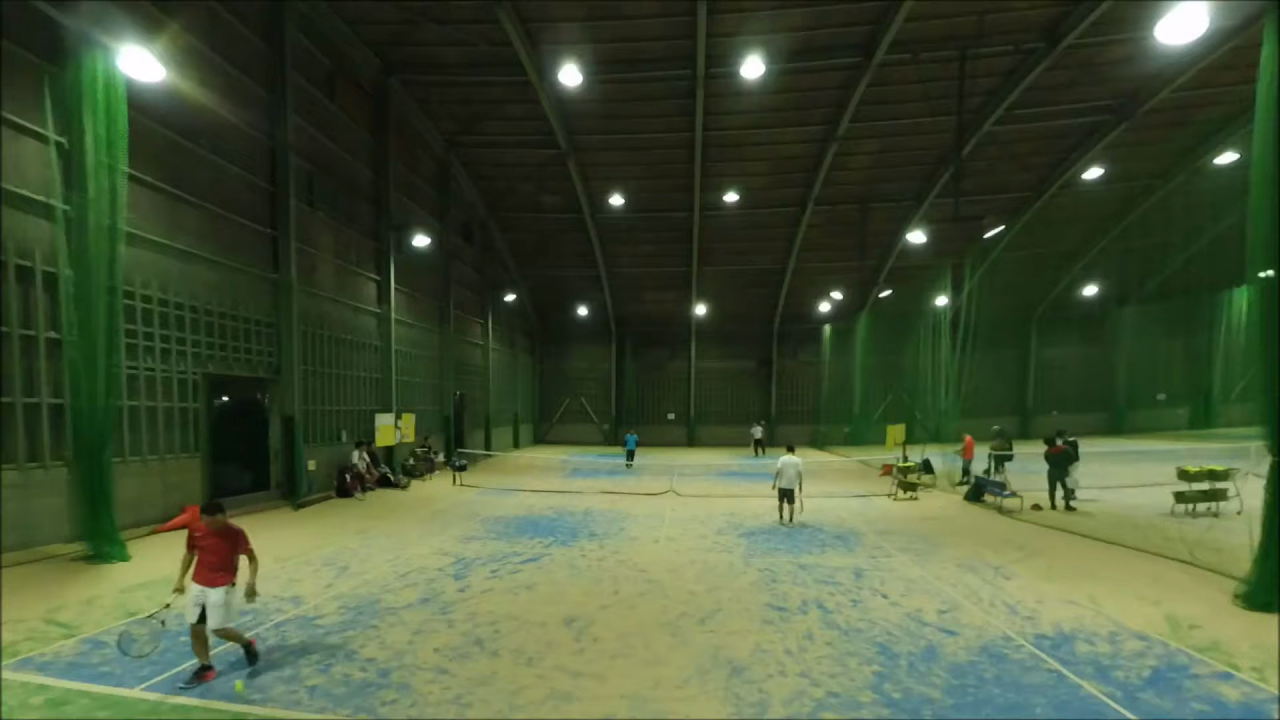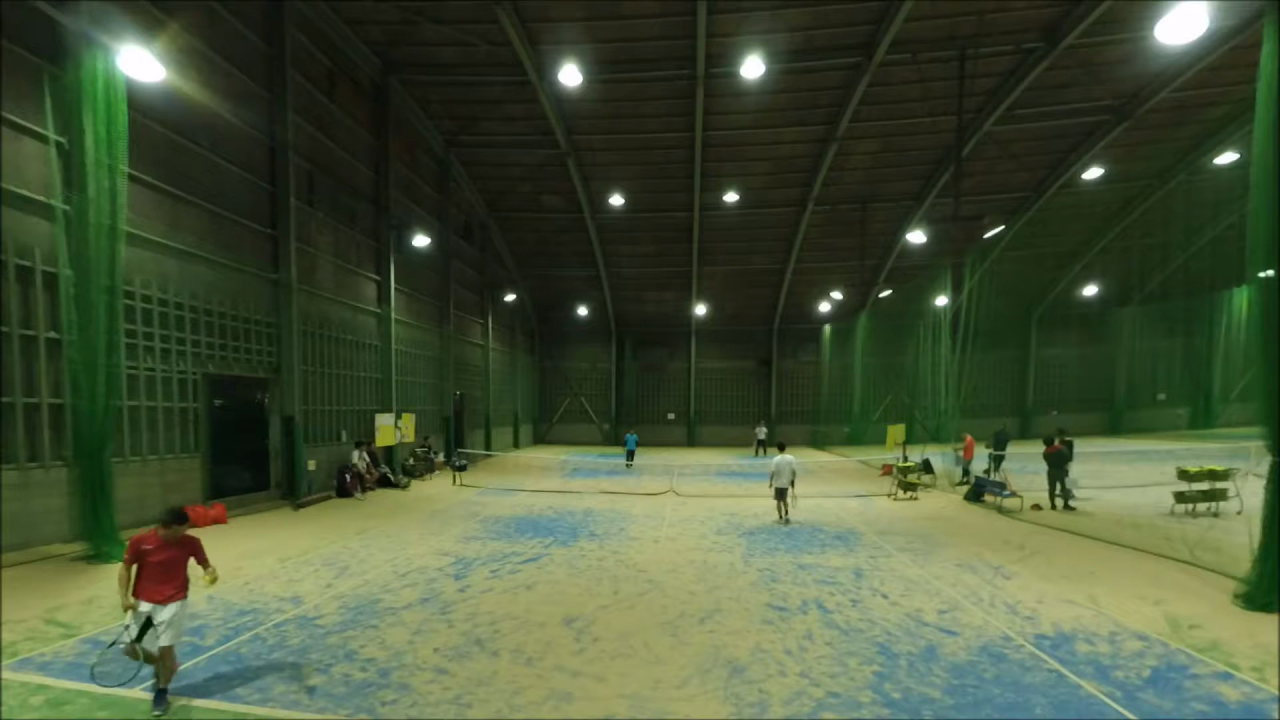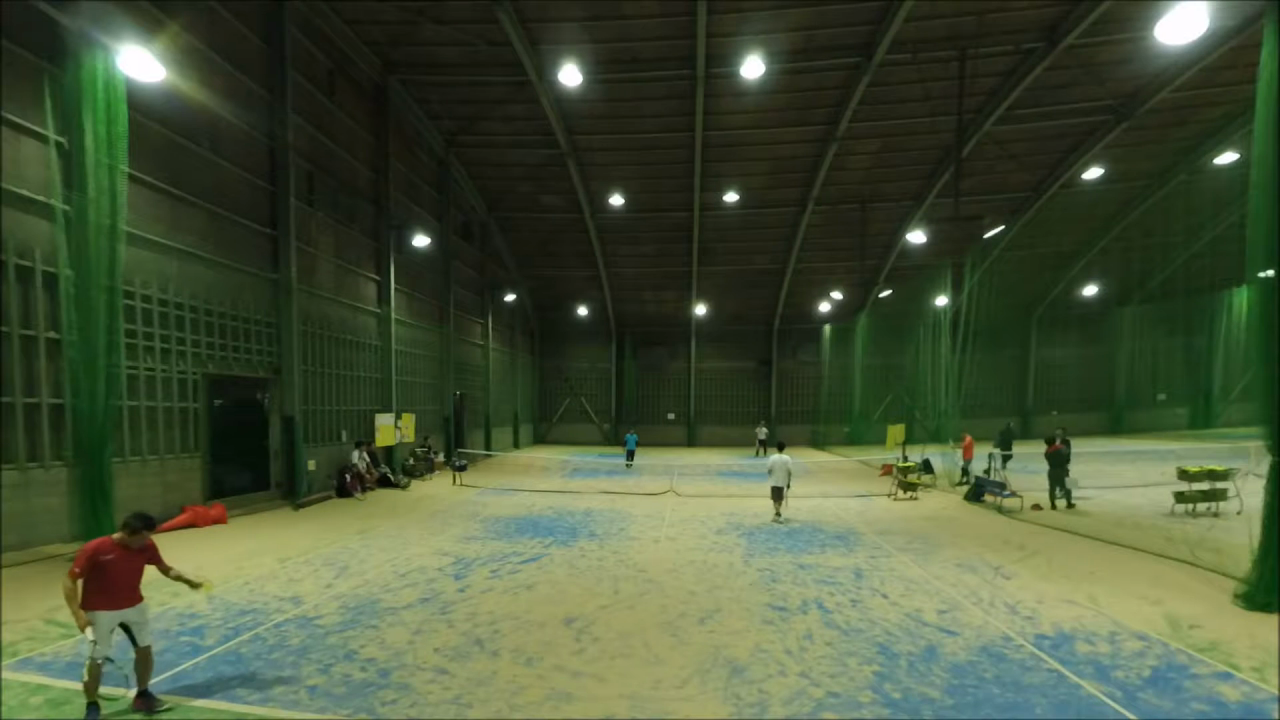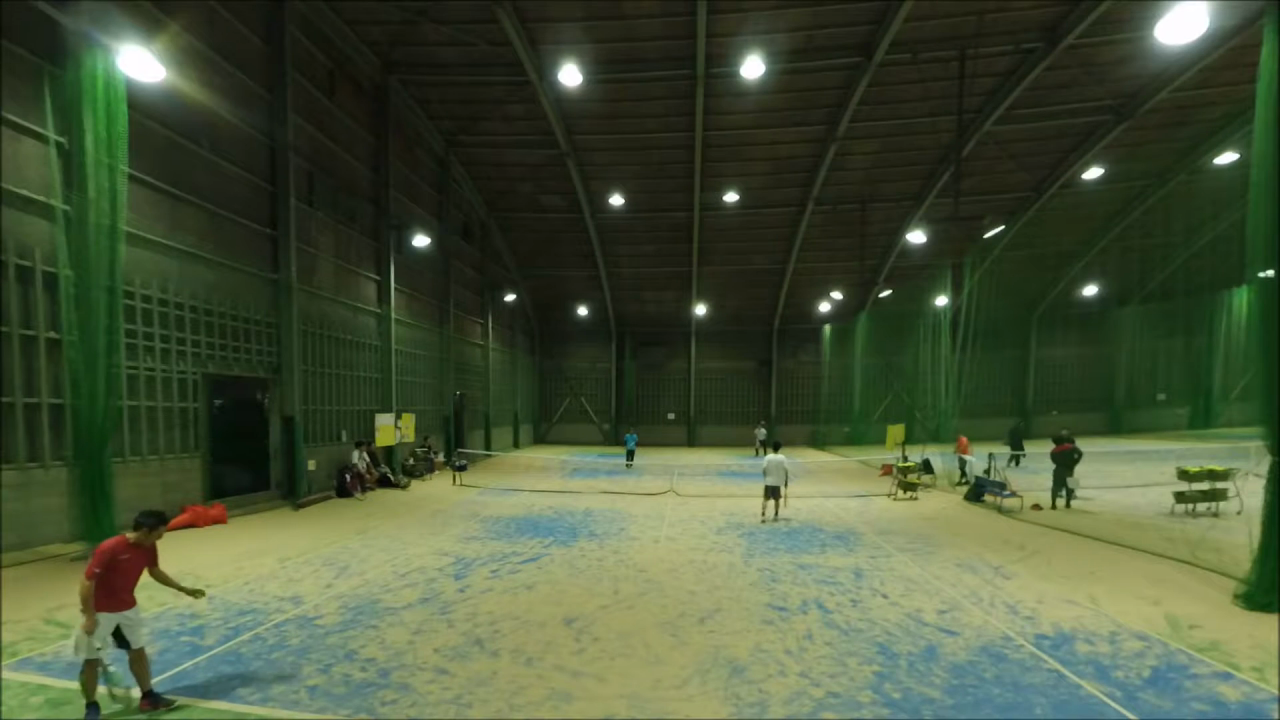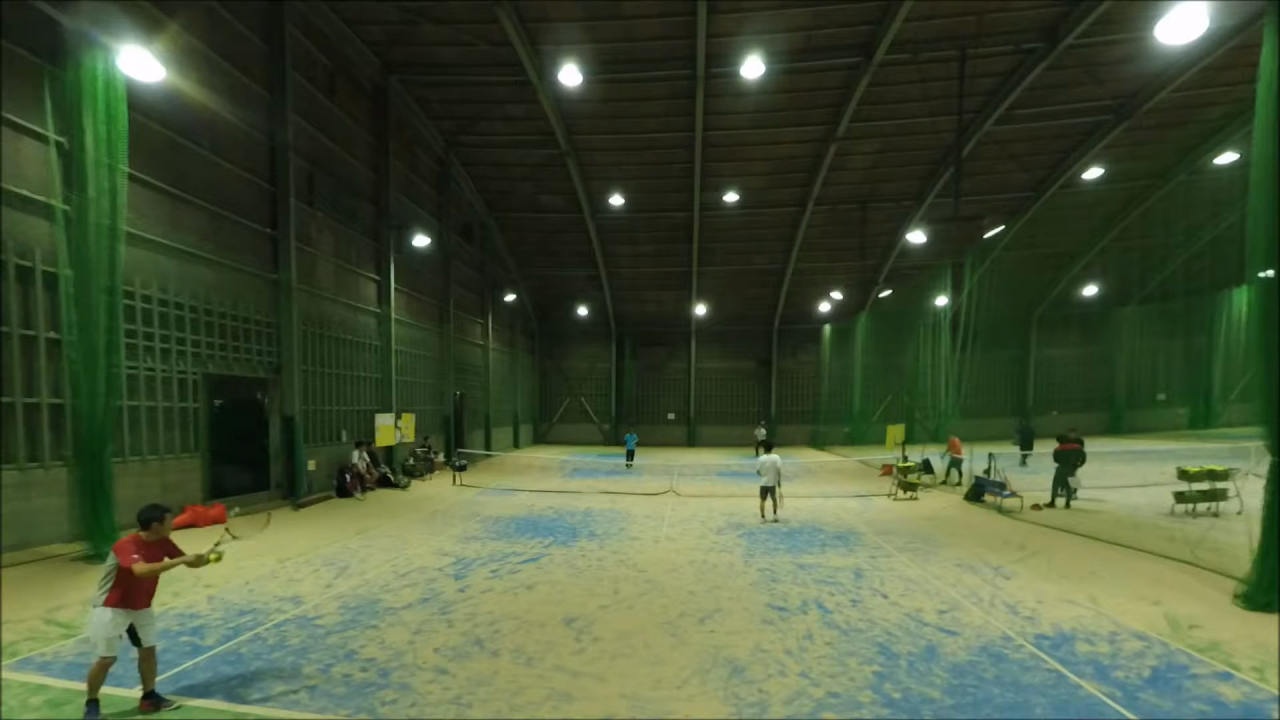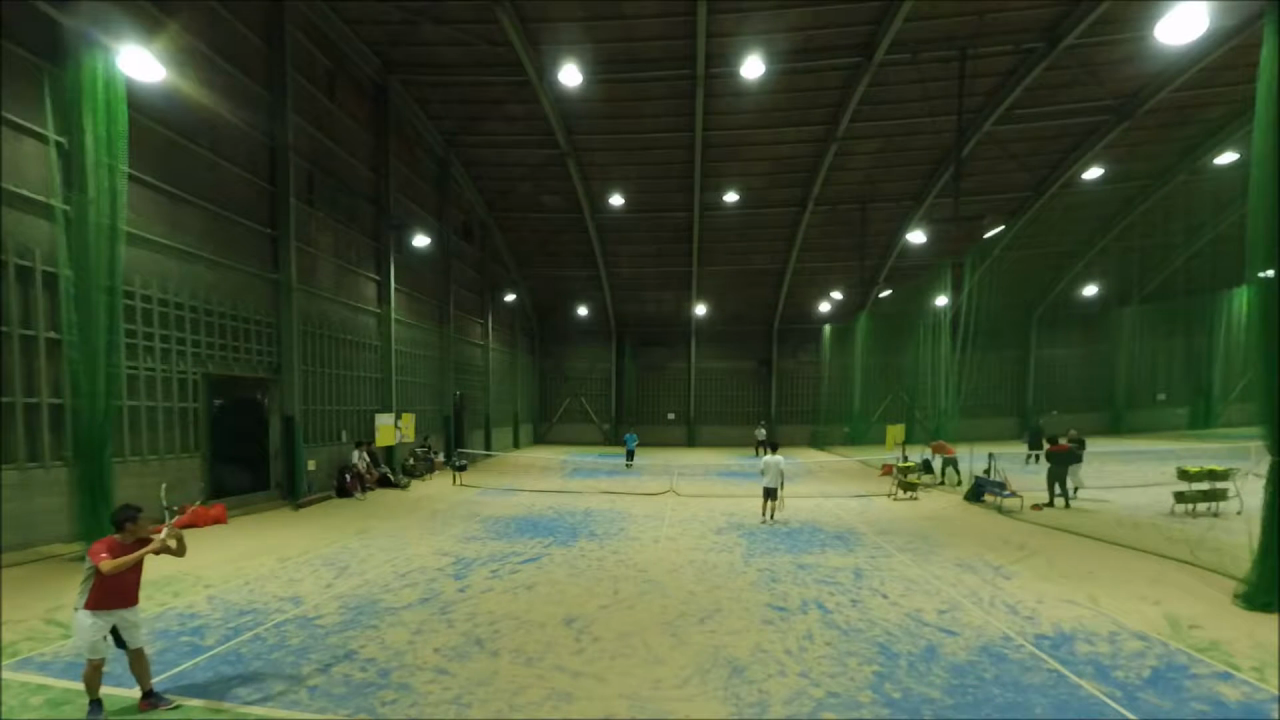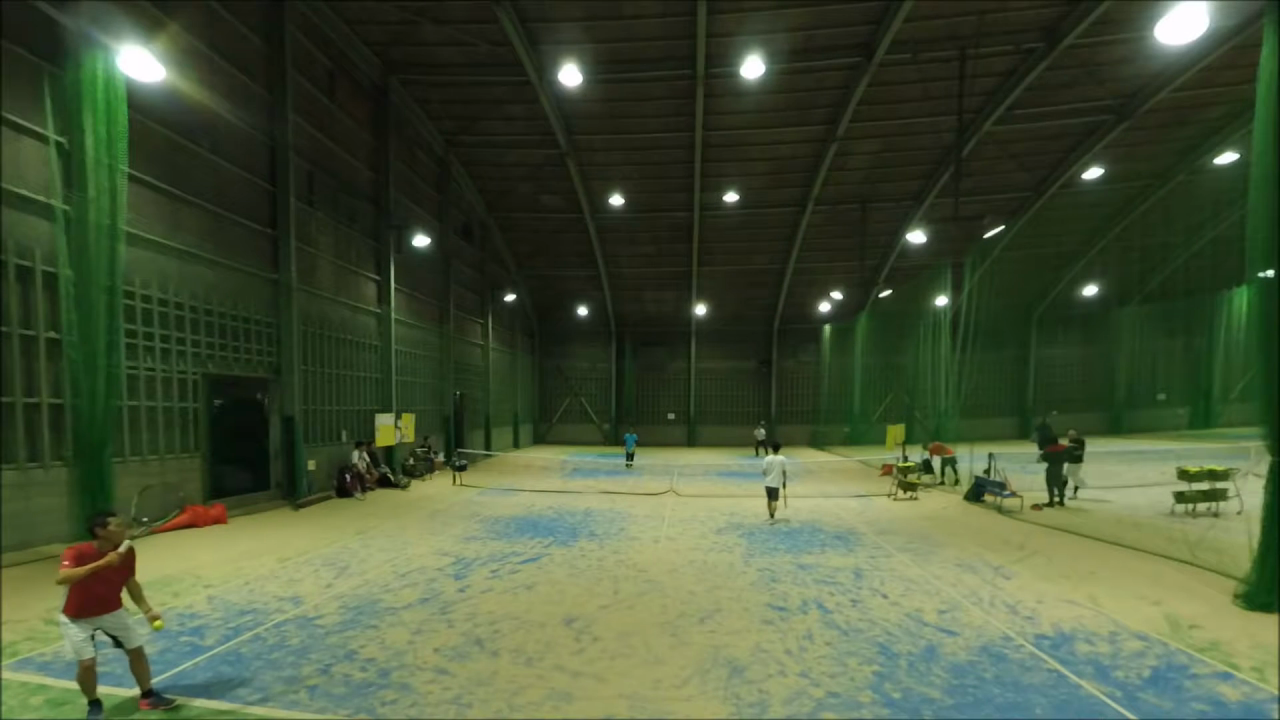
dt=0.5s
person 1, frame 1
left shoulder: (235, 533)
right shoulder: (195, 531)
left elbow: (252, 558)
left wrist: (251, 582)
right wrist: (180, 579)
left hip: (222, 587)
right hip: (198, 585)
left knee: (219, 630)
right knee: (195, 628)
left ankle: (247, 643)
right ankle: (205, 668)
person 1, frame 2
left shoulder: (191, 543)
right shoulder: (140, 541)
left elbow: (205, 565)
right elbow: (125, 568)
left wrist: (210, 572)
right wrist: (124, 597)
left hip: (173, 603)
right hip: (142, 601)
left knee: (166, 648)
right knee: (130, 649)
left ankle: (161, 692)
right ankle: (161, 667)
person 1, frame 3
left shoulder: (147, 547)
right shoulder: (94, 550)
left elbow: (165, 569)
right elbow: (69, 581)
left wrist: (189, 581)
right wrist: (77, 614)
left hip: (133, 606)
right hip: (99, 611)
left knee: (145, 650)
right knee: (96, 660)
left ankle: (143, 696)
person 1, frame 4
left shoulder: (148, 548)
right shoulder: (109, 549)
left elbow: (155, 571)
right elbow: (87, 583)
left wrist: (184, 589)
right wrist: (89, 617)
left hip: (127, 609)
right hip: (100, 613)
left knee: (138, 652)
right knee: (91, 661)
left ankle: (148, 697)
person 1, frame 5
left shoulder: (164, 543)
right shoulder: (127, 545)
left elbow: (190, 561)
right elbow: (141, 570)
left wrist: (202, 559)
right wrist: (180, 560)
left hip: (141, 607)
right hip: (111, 608)
left knee: (148, 650)
right knee: (106, 659)
left ankle: (149, 697)
person 1, frame 6
left shoulder: (142, 542)
right shoulder: (101, 547)
left elbow: (180, 553)
right elbow: (108, 568)
left wrist: (179, 538)
right wrist: (146, 550)
left hip: (126, 609)
right hip: (94, 612)
left knee: (137, 652)
right knee: (96, 662)
left ankle: (148, 696)
person 1, frame 7
left shoulder: (128, 552)
right shoulder: (77, 553)
left elbow: (131, 584)
right elbow: (62, 579)
left wrist: (148, 610)
right wrist: (101, 563)
left hip: (113, 612)
right hip: (77, 617)
left knee: (136, 650)
right knee: (86, 664)
left ankle: (148, 695)
